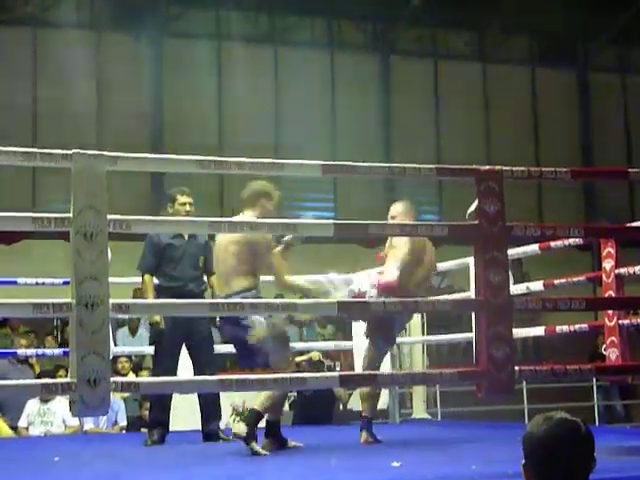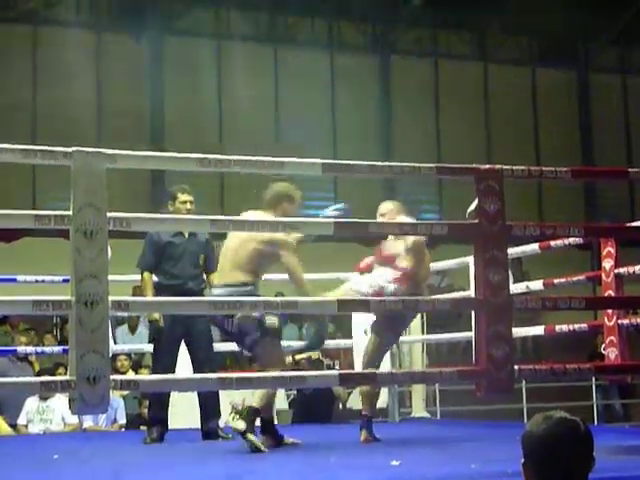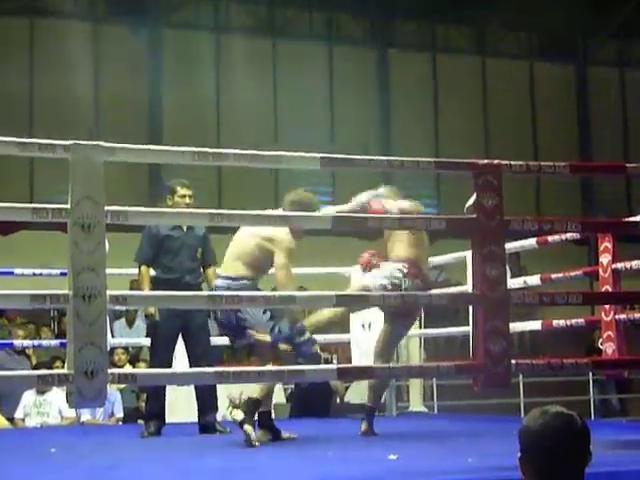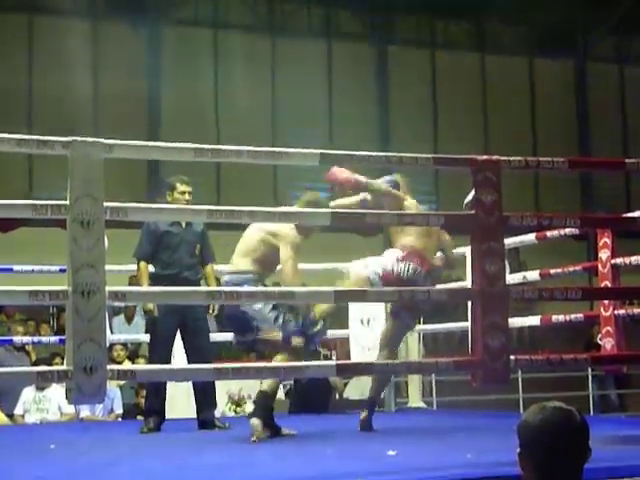
dt=0.1s
person 1, frame 1
right shoulder: (257, 231)
right elbow: (281, 280)
left wrist: (287, 244)
right wrist: (310, 292)
left hip: (228, 311)
left knee: (280, 368)
right knee: (284, 372)
left ankle: (274, 437)
person 1, frame 2
left shoulder: (250, 217)
right shoulder: (279, 235)
right elbow: (299, 282)
left hip: (223, 298)
right hip: (238, 299)
left knee: (269, 361)
left ankle: (270, 433)
person 1, frame 3
left shoulder: (269, 221)
right shoulder: (283, 238)
left elbow: (322, 214)
right elbow: (285, 290)
left wrist: (352, 206)
right wrist: (301, 334)
left hip: (226, 291)
right hip: (236, 293)
left knee: (268, 357)
right knee: (283, 353)
left ankle: (267, 427)
person 1, frame 4
left shoulder: (278, 220)
right shoulder: (289, 234)
right elbow: (291, 283)
right wrist: (309, 322)
left hip: (236, 289)
right hip: (243, 289)
left knee: (273, 351)
right knee: (291, 348)
person 2, frame 1
left shoulder: (201, 239)
right shoulder: (157, 237)
left elbow: (211, 274)
right elbow: (147, 275)
left knee: (206, 370)
right knee: (164, 370)
left ankle: (212, 428)
right ankle: (157, 429)
person 2, frame 2
left shoulder: (202, 238)
right shoulder: (157, 235)
left elbow: (211, 272)
right elbow: (146, 273)
left knee: (206, 367)
right knee: (163, 368)
left ankle: (211, 426)
right ankle: (156, 426)
person 2, frame 3
left shoulder: (200, 232)
right shoulder: (156, 229)
left elbow: (209, 267)
right elbow: (144, 266)
left knee: (203, 361)
right knee: (160, 362)
left ankle: (208, 419)
right ankle: (154, 420)
person 2, frame 4
left shoulder: (198, 228)
right shoulder: (155, 225)
left elbow: (206, 264)
right elbow: (143, 262)
left knee: (202, 356)
right knee: (159, 358)
left ankle: (207, 416)
right ankle: (153, 416)
person 3, frame 1
left shoulder: (404, 232)
right shoulder: (429, 252)
left elbow: (405, 252)
right elbow: (424, 288)
left wrist: (393, 275)
left hip: (381, 289)
right hip: (402, 308)
right knee: (370, 366)
person 3, frame 2
left shoulder: (403, 223)
left elbow: (418, 239)
left wrist: (398, 250)
right wrist: (375, 264)
left hip: (392, 281)
right knee: (370, 363)
person 3, frame 3
left shoulder: (402, 210)
right shoulder: (411, 234)
left elbow: (414, 208)
left wrist: (387, 207)
right wrist: (377, 260)
left hip: (400, 273)
right hip: (417, 288)
right knee: (382, 355)
person 3, frame 4
left shoulder: (399, 201)
left elbow: (379, 190)
right elbow: (449, 256)
left hip: (404, 261)
right hip: (424, 280)
right knee: (389, 345)
right ankle: (369, 410)
